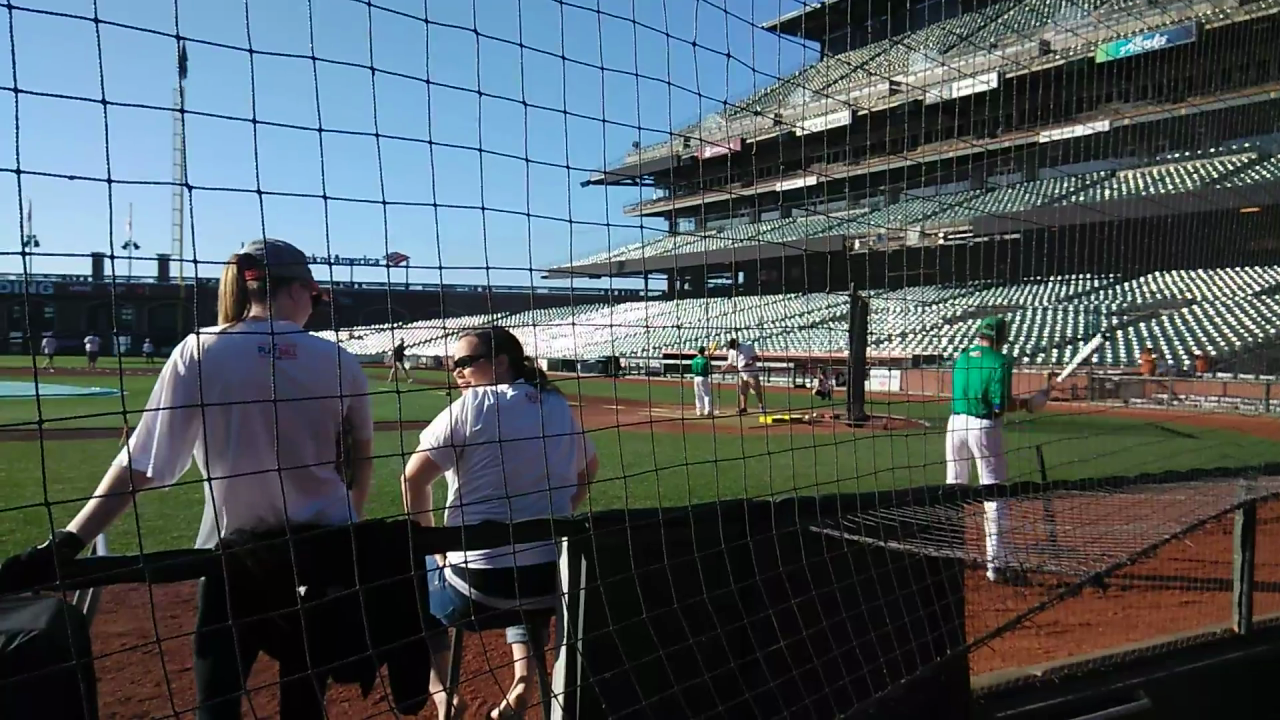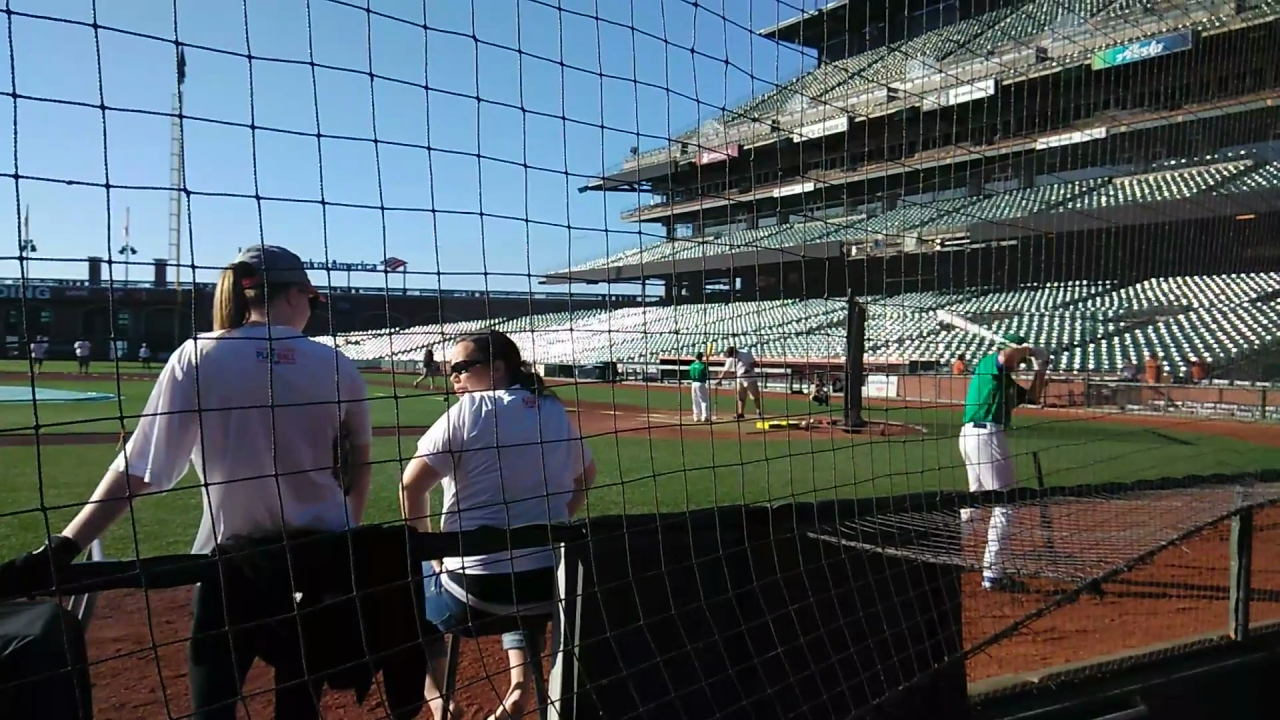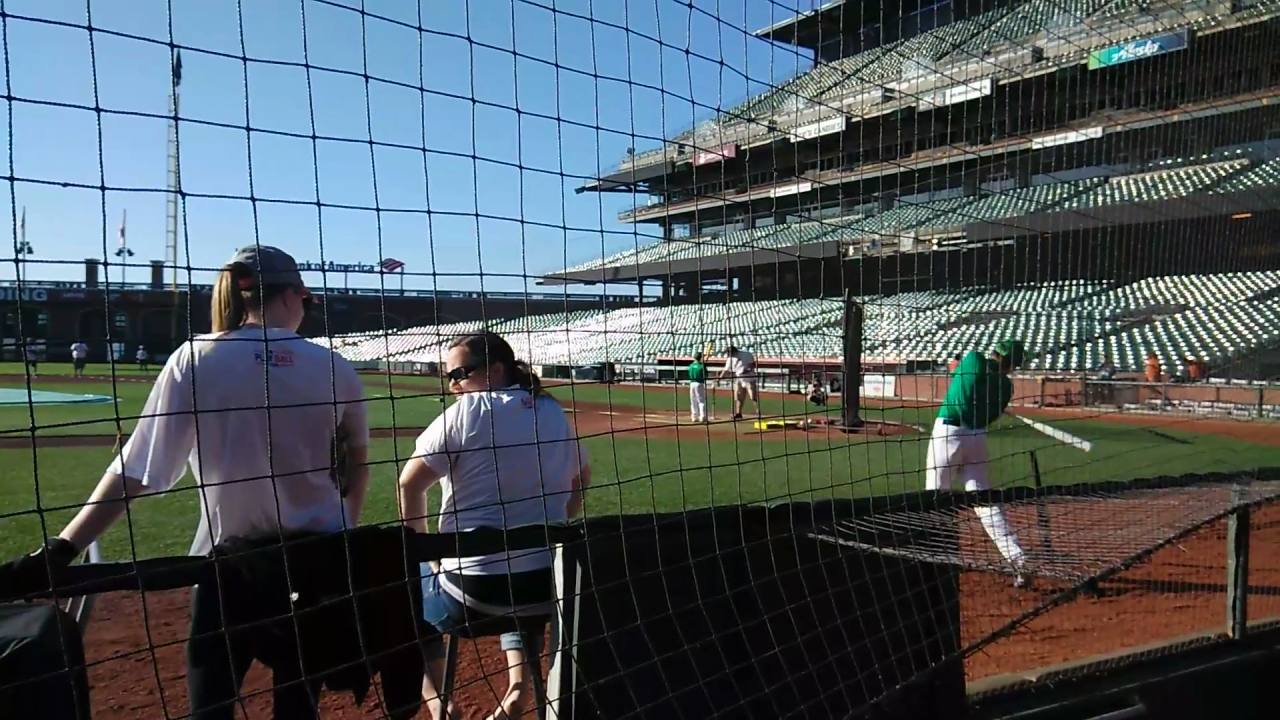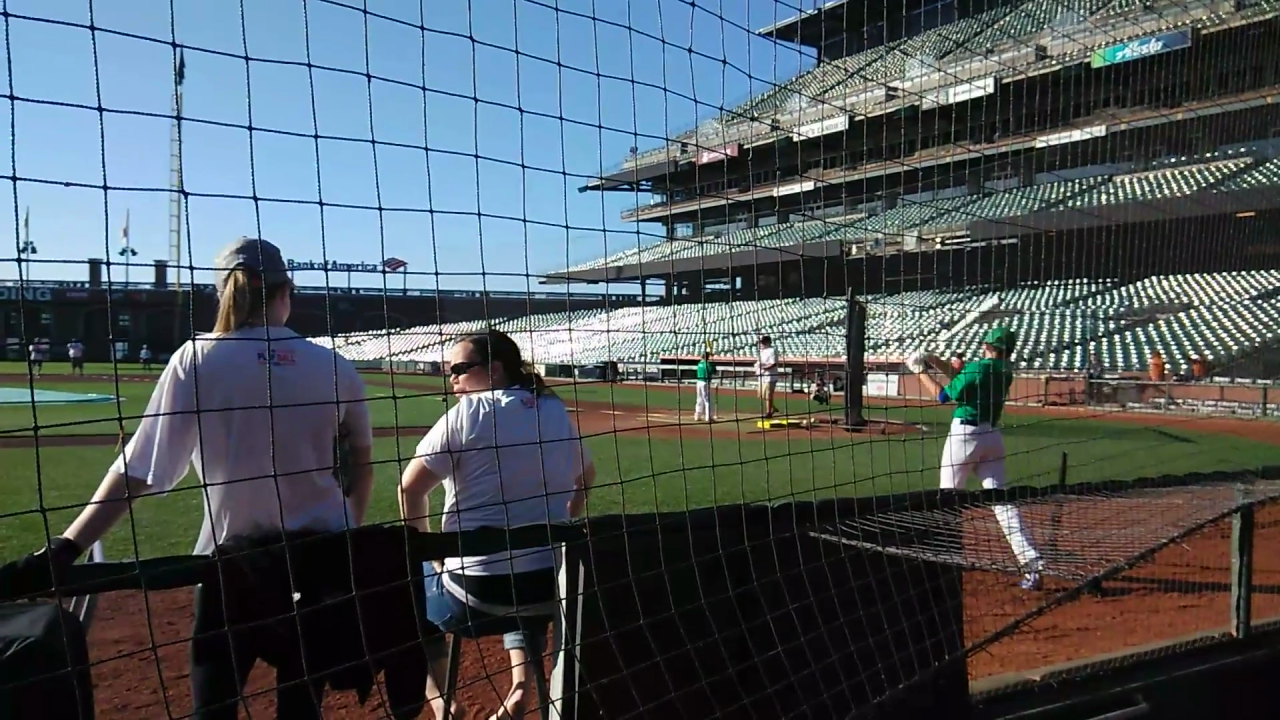
dt=0.7s
person 1, frame 1
left shoulder: (200, 353)
right shoulder: (339, 360)
left elbow: (139, 463)
right elbow: (360, 461)
left wrist: (69, 540)
right wrist: (345, 529)
person 1, frame 2
left shoulder: (198, 359)
right shoulder: (337, 366)
left elbow: (137, 469)
right elbow: (359, 466)
left wrist: (64, 546)
right wrist: (345, 532)
person 1, frame 3
left shoulder: (195, 360)
right shoulder: (334, 368)
left elbow: (136, 470)
right elbow: (356, 467)
left wrist: (62, 547)
right wrist: (341, 537)
person 1, frame 4
left shoulder: (197, 360)
right shoulder: (335, 368)
left elbow: (139, 471)
right elbow: (360, 468)
left wrist: (65, 547)
right wrist: (347, 535)
person 2, frame 1
left shoulder: (472, 406)
right shoulder: (558, 406)
left elbow: (413, 479)
right elbow: (588, 469)
left hip: (481, 582)
right hip: (552, 581)
left knee: (418, 580)
right ankle: (525, 674)
person 2, frame 2
left shoulder: (469, 411)
right shoulder: (555, 412)
left elbow: (411, 486)
right elbow: (585, 476)
left hip: (477, 588)
right hip: (548, 585)
right ankle: (522, 683)
person 2, frame 3
left shoulder: (468, 411)
right shoulder: (553, 413)
left elbow: (409, 485)
right elbow: (581, 480)
left hip: (474, 590)
right hip: (546, 587)
right ankle: (519, 685)
person 2, frame 4
left shoulder: (468, 413)
right shoulder: (555, 412)
left elbow: (410, 488)
right elbow: (584, 481)
left hip: (478, 591)
right hip: (550, 587)
right ankle: (522, 686)
person 3, frame 1
left shoulder: (960, 357)
right shoulder: (999, 362)
right elbow: (1001, 406)
left wrist: (1017, 399)
right wrist: (1028, 403)
left hip: (956, 424)
right hip: (984, 428)
right knee: (995, 496)
right ankle: (996, 564)
person 3, frame 2
left shoulder: (1004, 378)
right shoulder: (990, 362)
left elbow: (1032, 397)
right elbow: (1005, 357)
left wrist: (1040, 368)
right wrist: (1026, 349)
left hip: (972, 435)
right hip: (986, 436)
left knee: (977, 496)
right knee: (1003, 504)
right ankle: (992, 573)
person 3, frame 3
left shoulder: (972, 359)
right shoulder: (1006, 385)
left hip: (947, 433)
right hip: (975, 439)
right knee: (985, 501)
right ankle: (1017, 561)
person 3, frame 4
left shoulder: (977, 368)
right shoulder: (1005, 372)
left elbow: (943, 396)
left wrist: (921, 372)
right wrist: (936, 362)
left hip: (964, 435)
right hip: (991, 438)
right knee: (1001, 501)
right ankle: (1031, 564)
